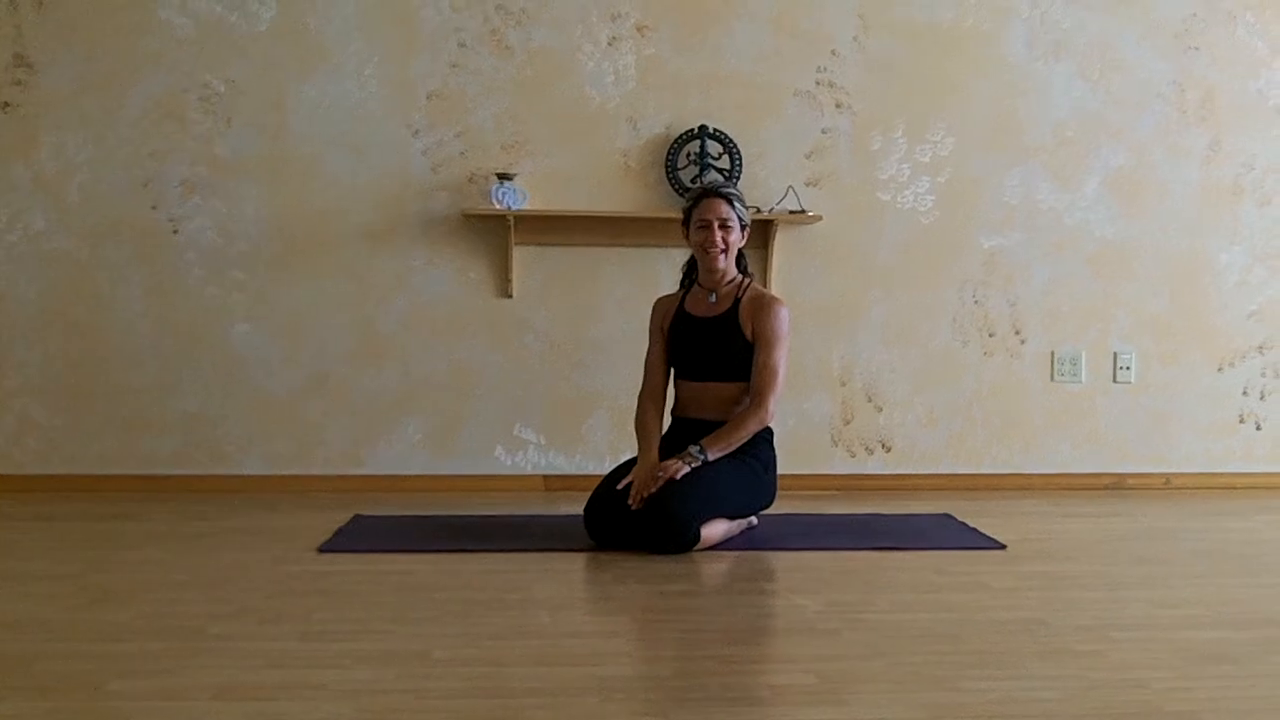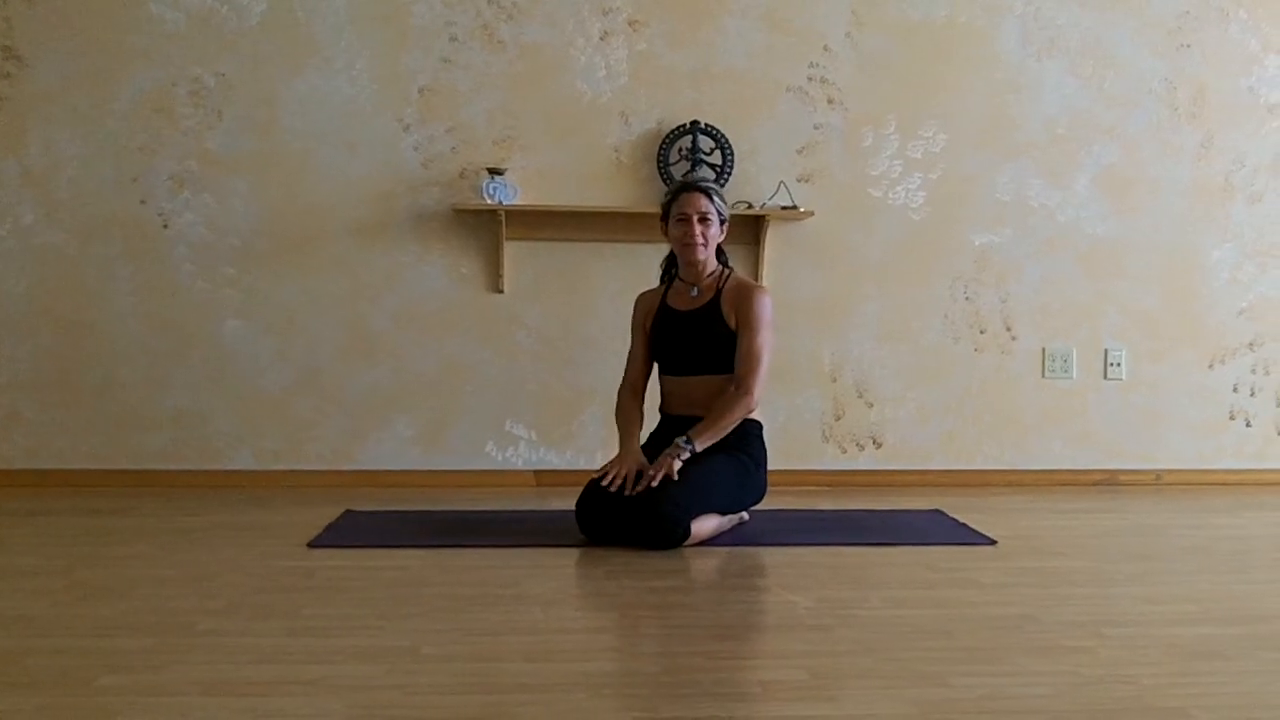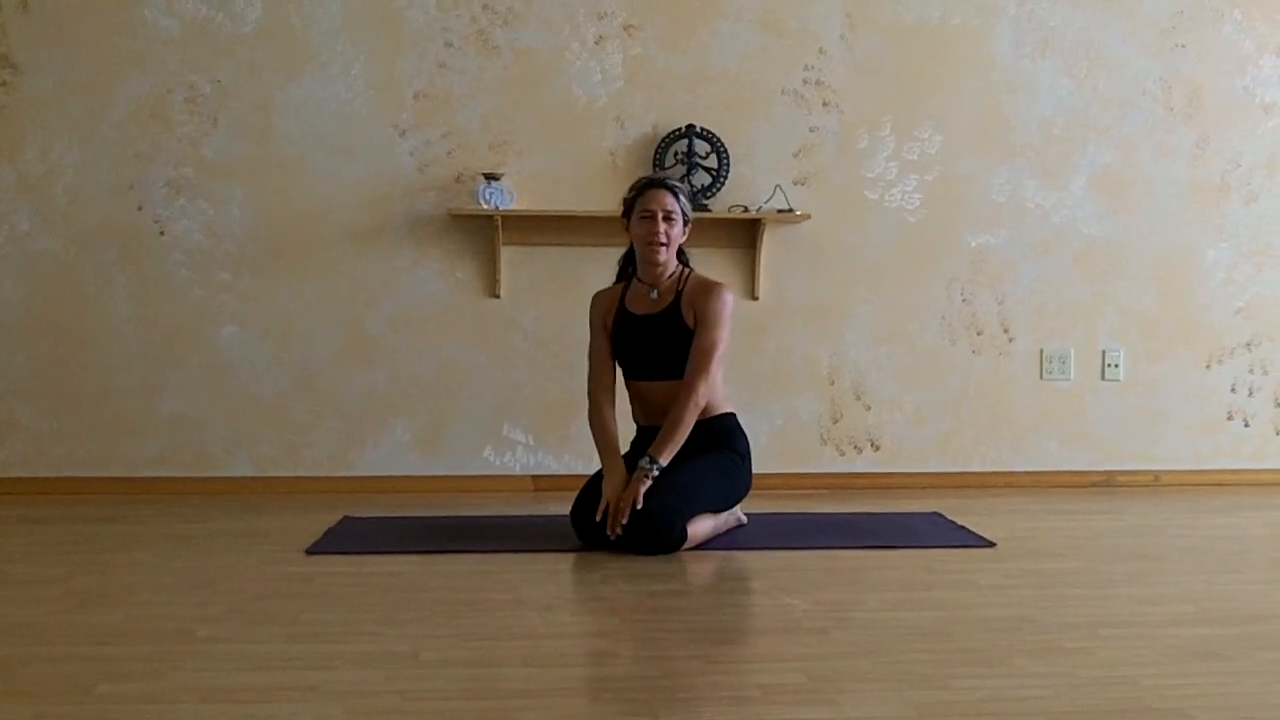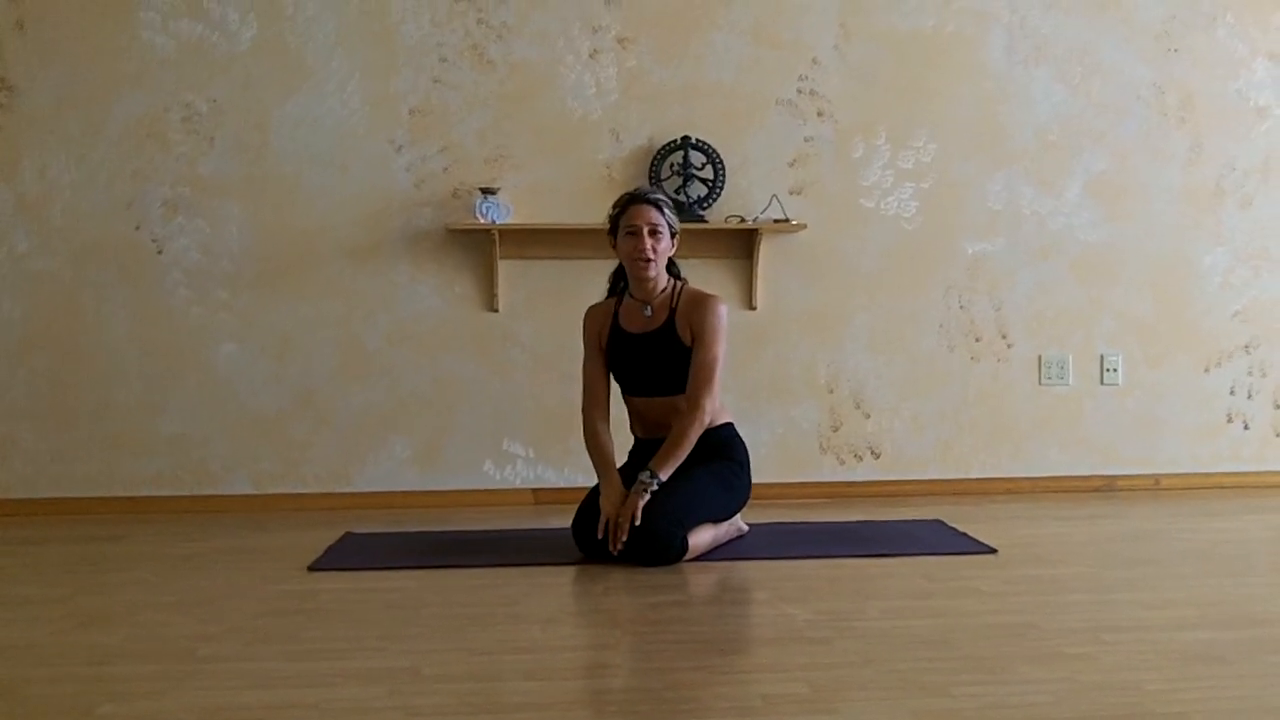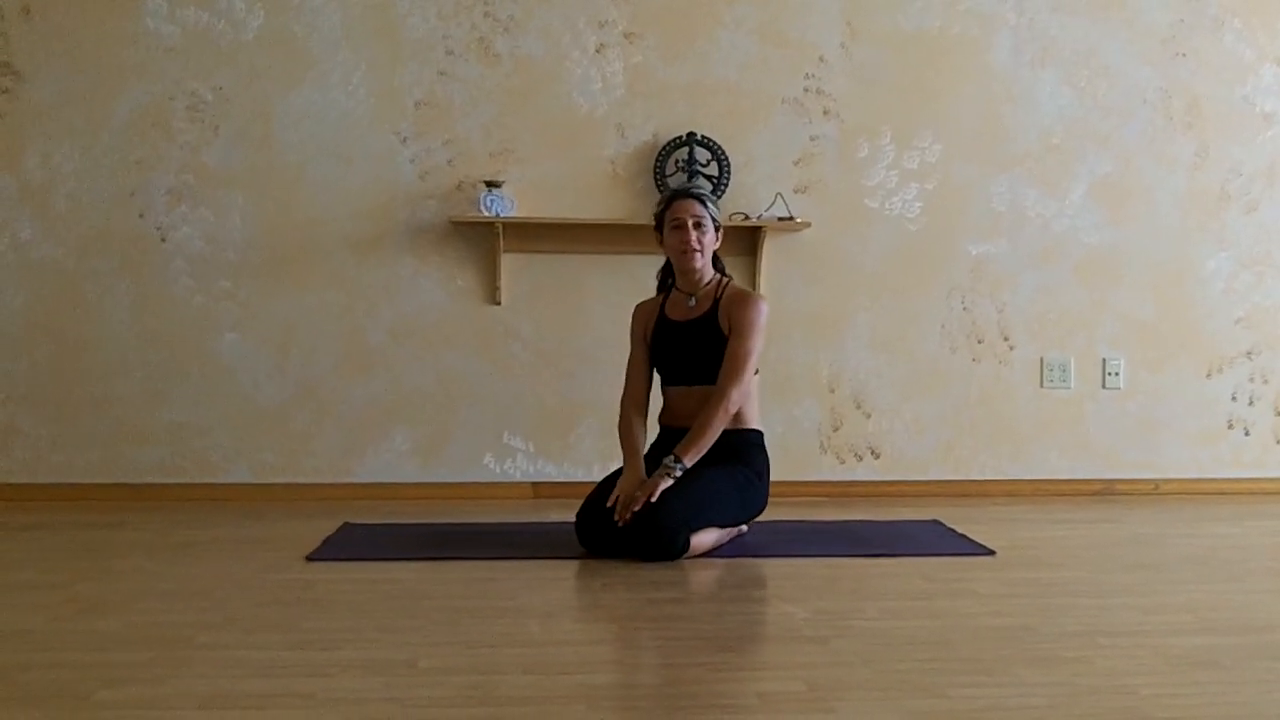
dt=1s
person 1, frame 1
left shoulder: (765, 309)
right shoulder: (666, 309)
left elbow: (762, 408)
right elbow: (651, 396)
left wrist: (695, 457)
right wrist: (649, 458)
left hip: (743, 453)
right hip: (678, 441)
left knee: (667, 517)
right knee: (602, 515)
left ankle: (737, 521)
right ankle: (728, 522)
person 1, frame 2
left shoulder: (748, 297)
right shoulder: (648, 304)
left elbow: (747, 395)
right elbow: (632, 388)
left wrist: (684, 449)
right wrist: (630, 448)
left hip: (734, 447)
right hip: (666, 440)
left knee: (658, 515)
right knee: (594, 513)
left ankle: (728, 514)
right ankle: (717, 514)
person 1, frame 3
left shoulder: (710, 295)
right shoulder: (605, 304)
left elbow: (695, 393)
right elbow: (600, 397)
left wrist: (647, 471)
right wrist: (615, 471)
left hip: (716, 445)
right hip: (649, 444)
left knee: (649, 522)
right knee: (590, 520)
left ankle: (723, 515)
person 1, frame 4
left shoulder: (704, 309)
right shoulder: (599, 318)
left elbow: (700, 410)
right elbow: (594, 413)
left wrist: (647, 485)
right wrist: (611, 485)
left hip: (714, 455)
right hip: (647, 455)
left knee: (649, 533)
right knee: (591, 534)
left ankle: (725, 524)
person 1, frame 5
left shoulder: (745, 304)
right shoulder: (646, 314)
left elbow: (727, 400)
right elbow: (633, 403)
left wrist: (671, 471)
right wrist: (634, 469)
left hip: (736, 457)
right hip: (668, 449)
left knee: (654, 526)
right knee: (594, 526)
left ankle: (727, 525)
right ankle: (716, 525)
